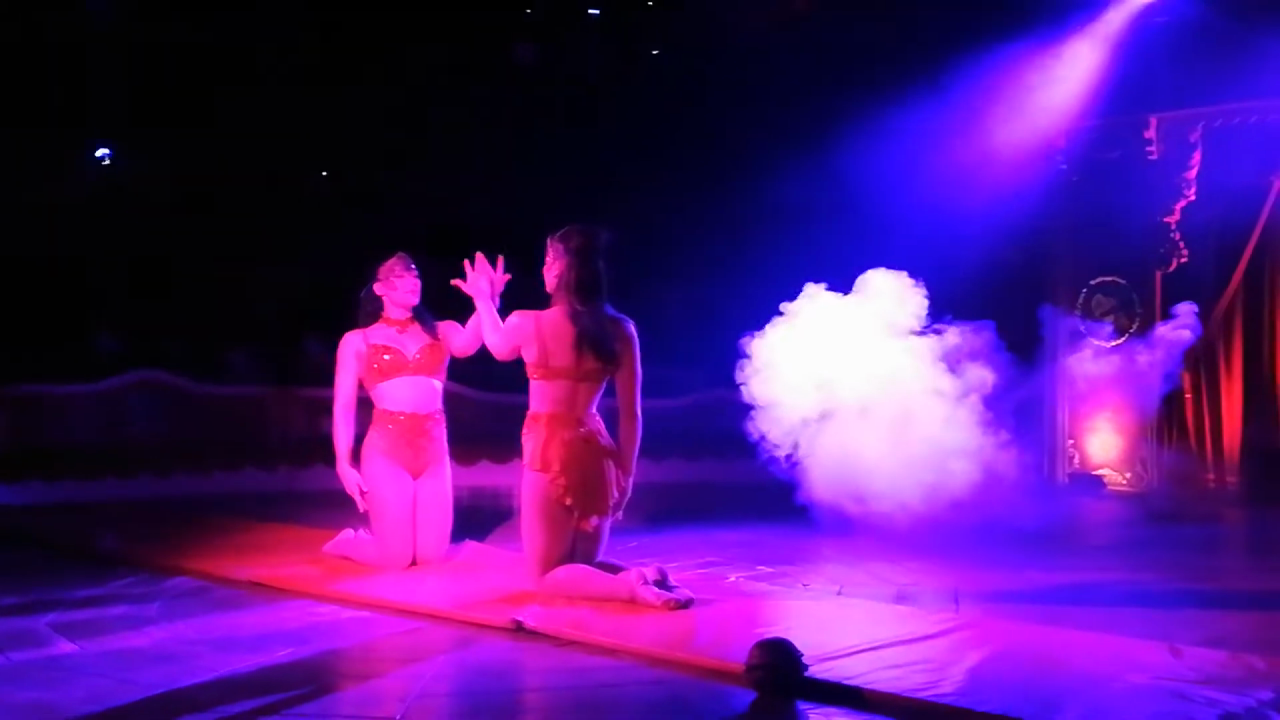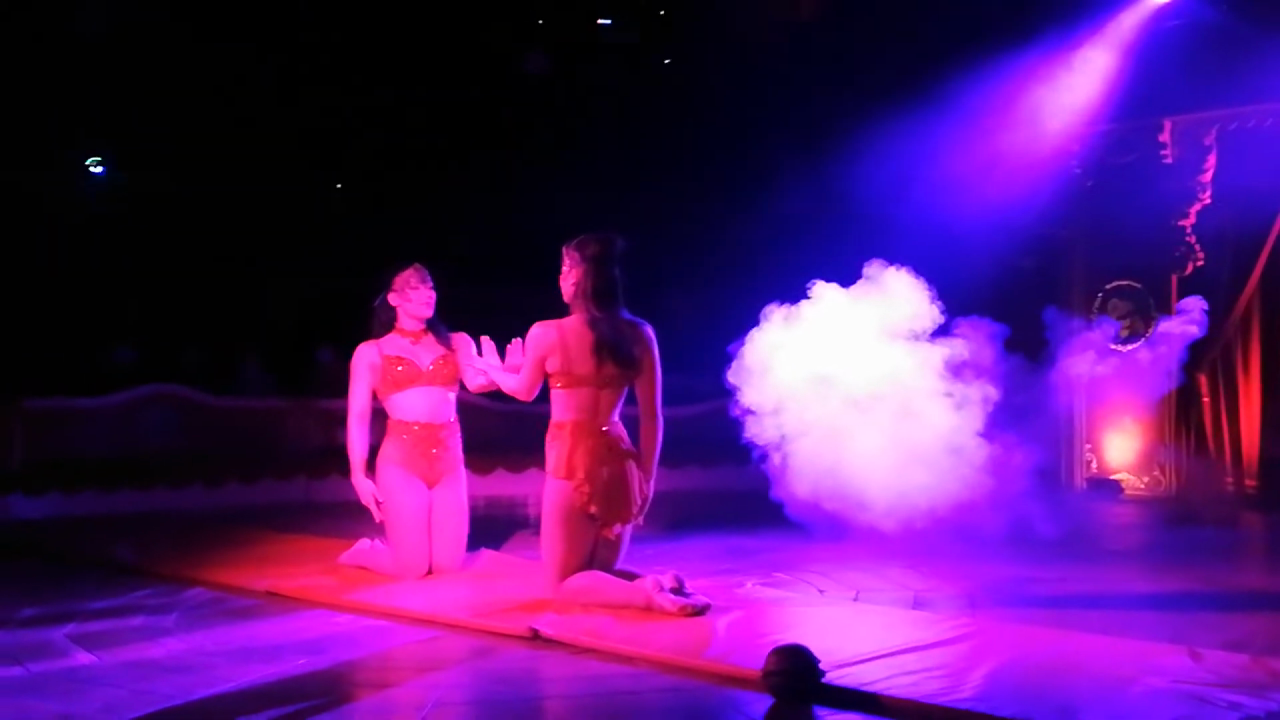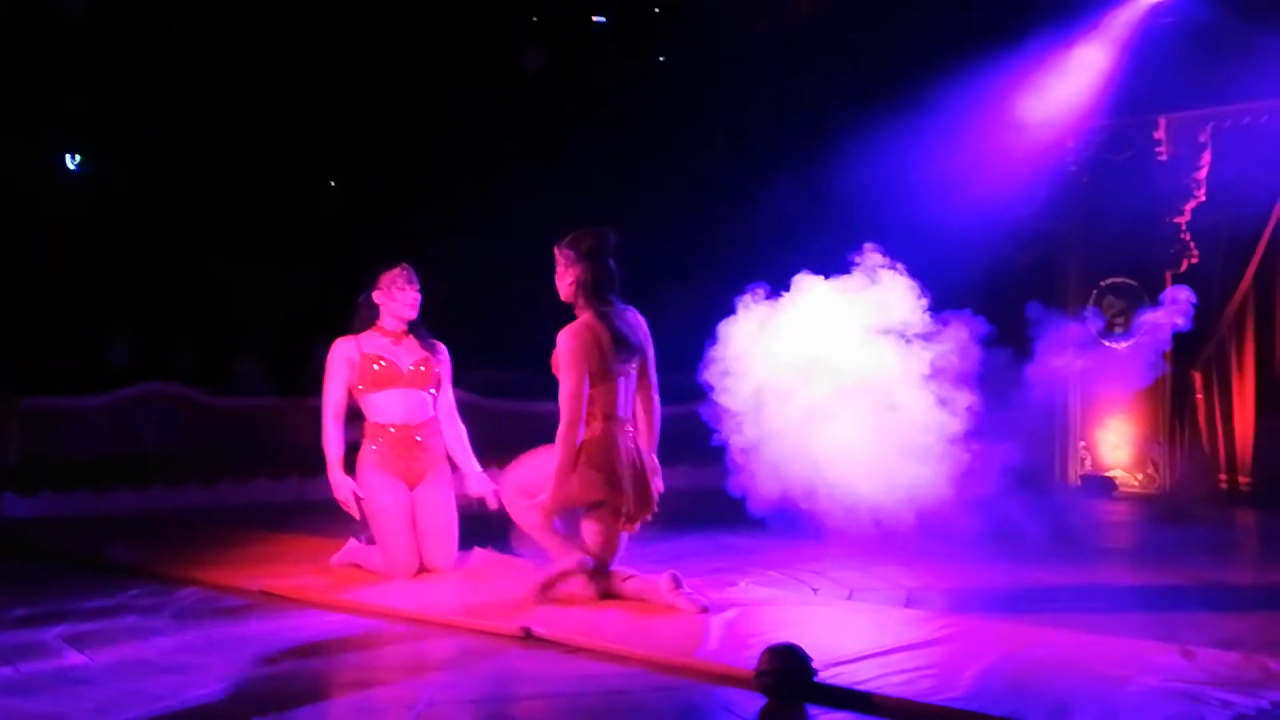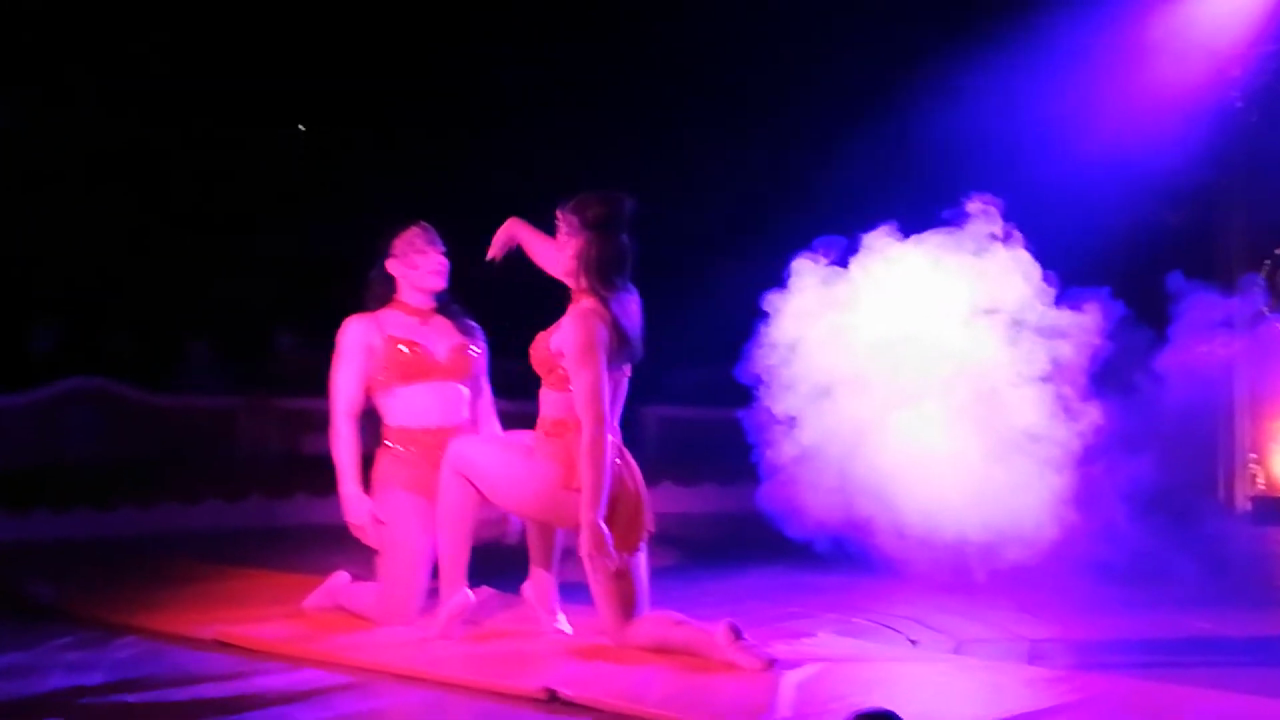
dt=0.7s
person 1, frame 1
left shoulder: (526, 324)
right shoulder: (621, 330)
left elbow: (500, 349)
right elbow: (631, 414)
left wrist: (483, 300)
right wrist: (626, 474)
left hip: (550, 454)
right hip: (597, 453)
left knee: (547, 574)
right knee: (584, 564)
left ankle: (630, 586)
right ankle: (644, 576)
person 1, frame 2
left shoulder: (546, 334)
right shoulder: (640, 335)
left elbow: (523, 391)
right elbow: (652, 418)
left wrist: (493, 367)
right wrist: (646, 477)
left hip: (571, 463)
right hip: (619, 463)
left knee: (564, 582)
right knee: (600, 573)
left ankle: (648, 593)
right ankle: (661, 584)
person 1, frame 3
left shoulder: (575, 336)
right shoulder: (633, 321)
left elbow: (573, 422)
right elbow: (650, 400)
left wrist: (553, 489)
right wrist: (648, 460)
left hip: (594, 457)
right hip: (630, 457)
left knee: (514, 482)
right knee: (594, 578)
left ankle: (569, 559)
right ankle: (657, 587)
person 1, frame 4
left shoulder: (582, 321)
right shoulder: (623, 301)
left elbow: (595, 425)
right elbow: (563, 263)
left wrist: (590, 517)
right wrist: (522, 231)
left hip: (569, 479)
right hip: (614, 482)
left knee: (461, 454)
right knee: (629, 629)
left ankle: (453, 592)
right ankle: (717, 641)
person 2, frame 1
left shoulder: (442, 332)
right shoulder: (357, 341)
left elbow: (468, 344)
right elbow: (344, 407)
left wrist: (487, 300)
right wrist: (344, 465)
left hip: (434, 450)
right hip: (386, 450)
left knee: (432, 554)
right knee: (396, 557)
left ankle: (376, 535)
right ankle: (349, 542)
person 2, frame 2
left shoulder: (457, 343)
right shoulder: (370, 352)
left elbow: (476, 381)
right elbow: (357, 419)
right wrist: (358, 475)
left hip: (448, 459)
right hip: (400, 460)
left knee: (448, 565)
right knee: (411, 567)
left ankle: (392, 545)
right ankle: (364, 552)
person 2, frame 3
left shoulder: (435, 351)
right shoulder: (348, 348)
left elbow: (448, 417)
right elbow: (332, 416)
left wrist: (472, 471)
right wrist: (336, 472)
left hip: (431, 460)
right hip: (380, 461)
left knee: (442, 563)
right knee: (403, 567)
right ankle: (357, 551)
person 2, frame 4
left shoulder: (468, 332)
right shoulder: (363, 331)
left elbow: (484, 415)
right elbow: (343, 419)
right wrist: (351, 492)
right hip: (406, 470)
right knee: (399, 613)
right ankle: (339, 590)
